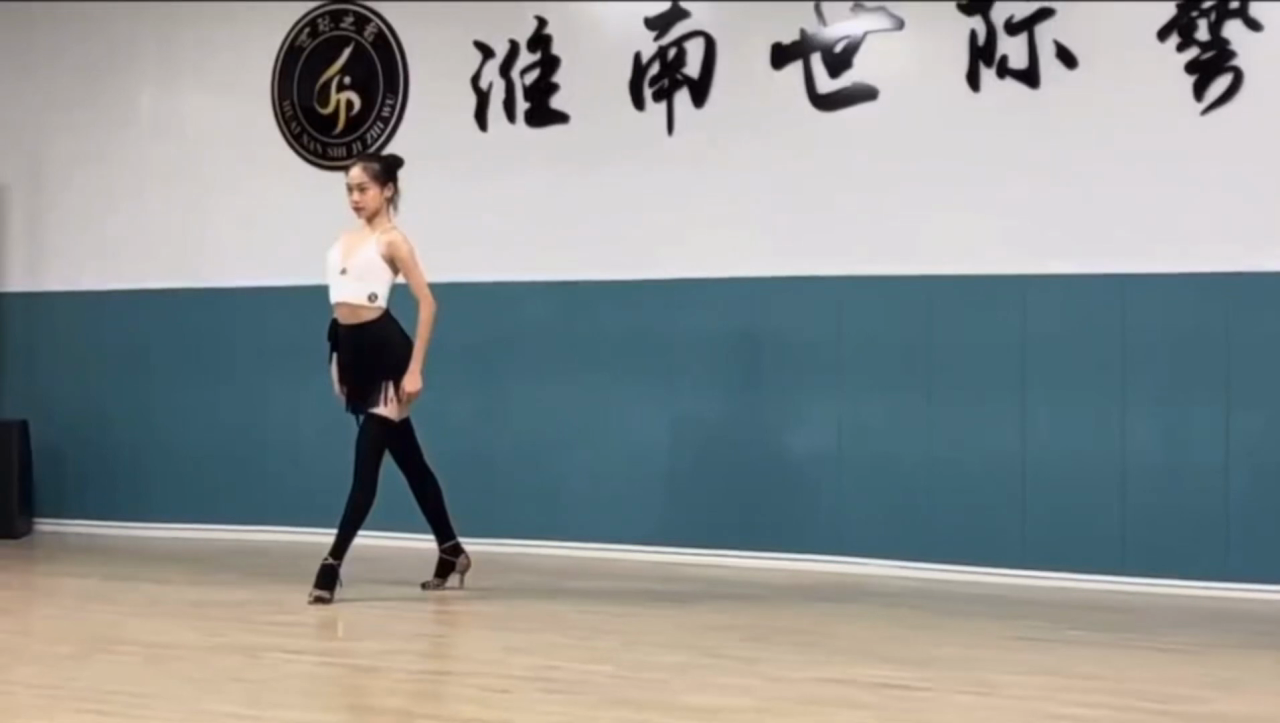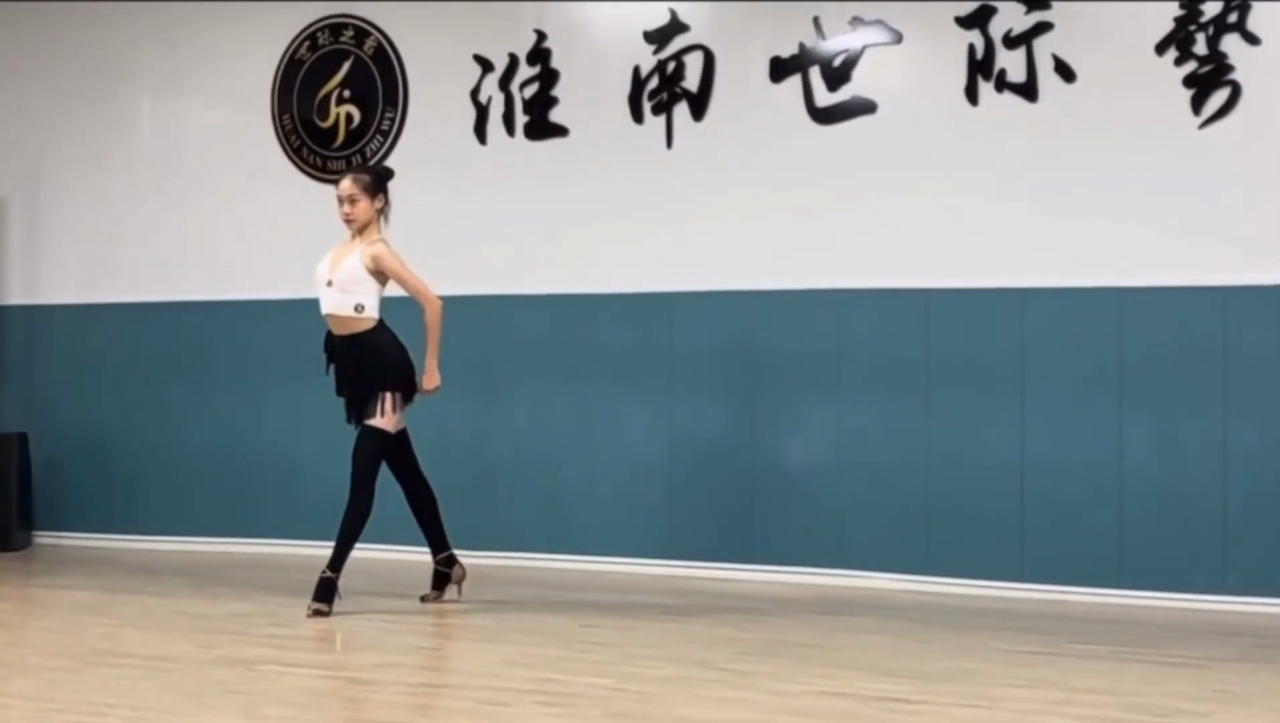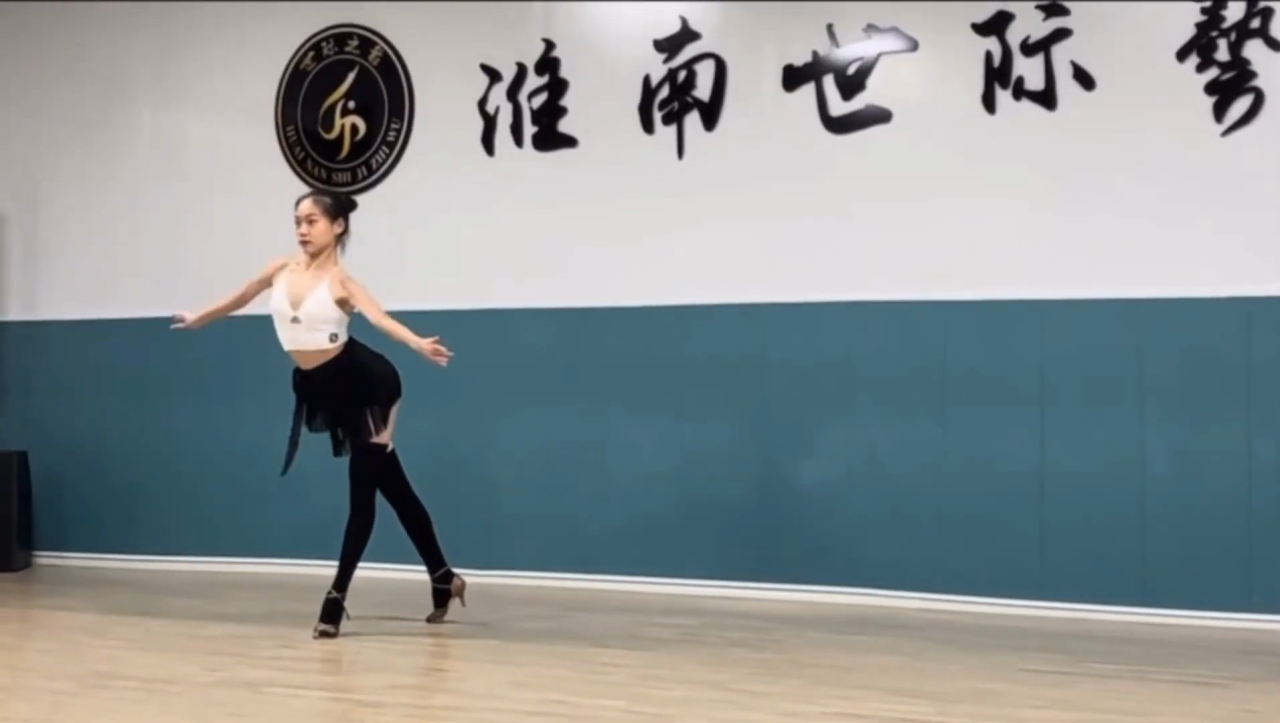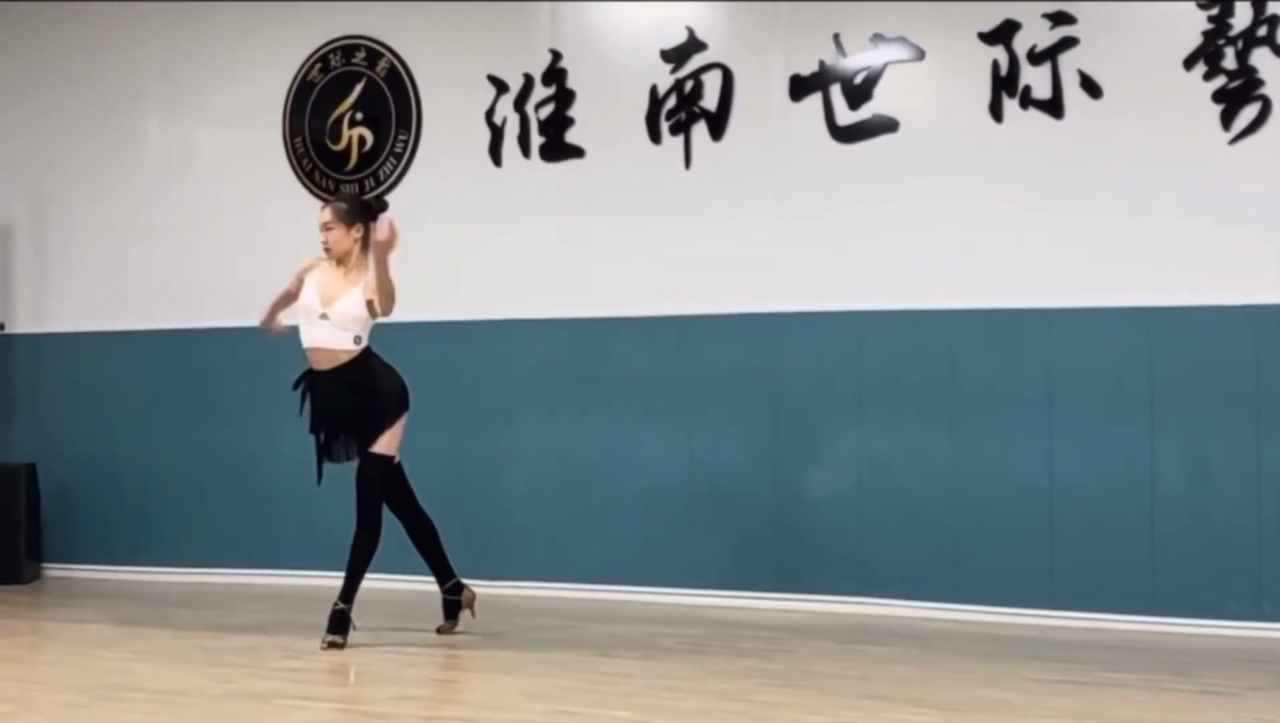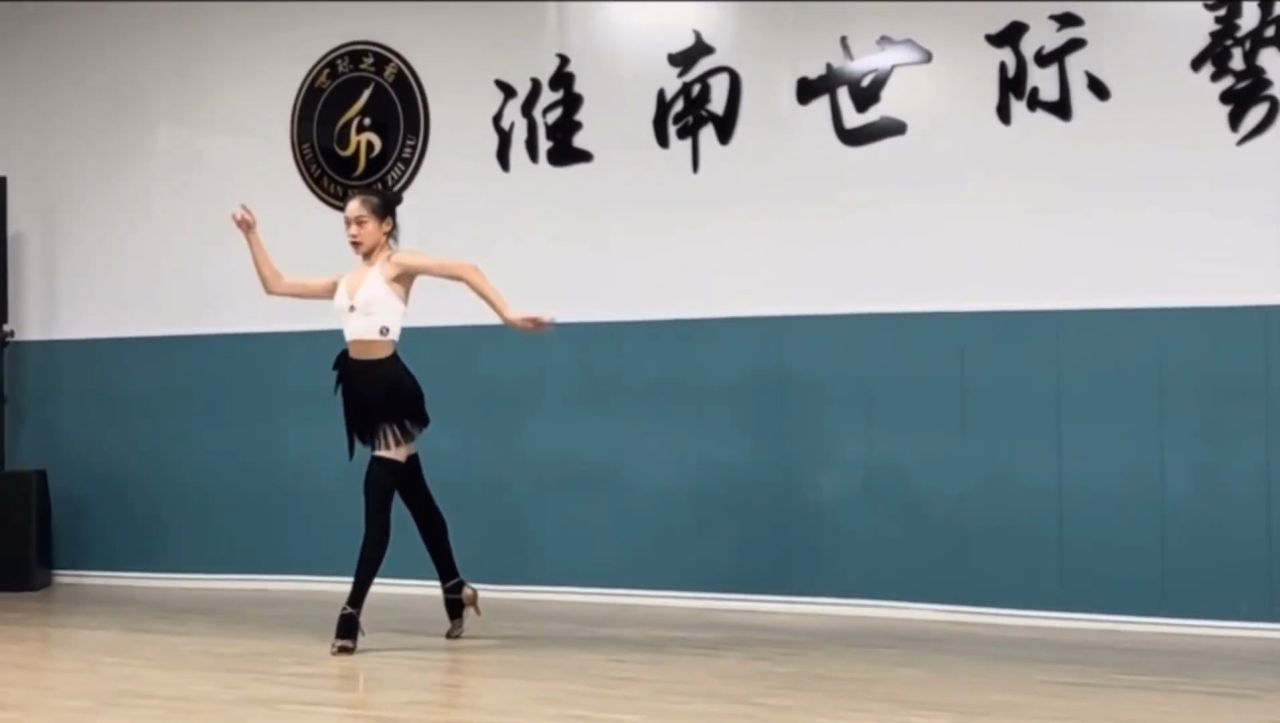
dt=1s
person 1, frame 1
left shoulder: (392, 239)
right shoulder: (347, 238)
left elbow: (427, 303)
left wrist: (414, 369)
right wrist: (337, 363)
left hip: (383, 348)
right hip: (351, 348)
left knee: (366, 461)
right knee: (408, 458)
left ankle: (332, 564)
right ankle: (451, 551)
person 1, frame 2
left shoulder: (377, 251)
right shoulder: (342, 249)
left elbow: (430, 302)
left wrist: (431, 366)
left hip: (380, 359)
right hip: (351, 358)
left knee: (363, 470)
right knee: (403, 468)
left ankle: (330, 577)
right ankle: (445, 562)
person 1, frame 3
left shoulder: (341, 281)
right shoulder: (282, 269)
left elbow: (378, 317)
right elbow: (238, 299)
left wrist: (418, 343)
right wrist: (196, 319)
left hip: (364, 382)
right hip: (318, 388)
left knee: (365, 487)
right knee: (390, 483)
left ankle: (338, 597)
right ankle: (444, 577)
person 1, frame 4
left shoulder: (370, 284)
right shoulder: (311, 269)
left elbow: (381, 306)
right elbow: (289, 294)
left wrist: (379, 260)
right wrist: (271, 315)
left hip: (373, 389)
right hip: (329, 392)
left knee: (370, 496)
right knee: (395, 495)
left ankle: (344, 608)
right ankle: (454, 588)
person 1, frame 5
left shoulder: (398, 265)
right shoulder: (346, 280)
left elbow: (464, 270)
right elbow: (277, 284)
left wrist: (508, 315)
right wrist: (252, 236)
left hip: (390, 385)
right hip: (361, 386)
left knee: (376, 500)
right knee: (415, 495)
left ankle: (352, 612)
right ankle: (455, 588)
